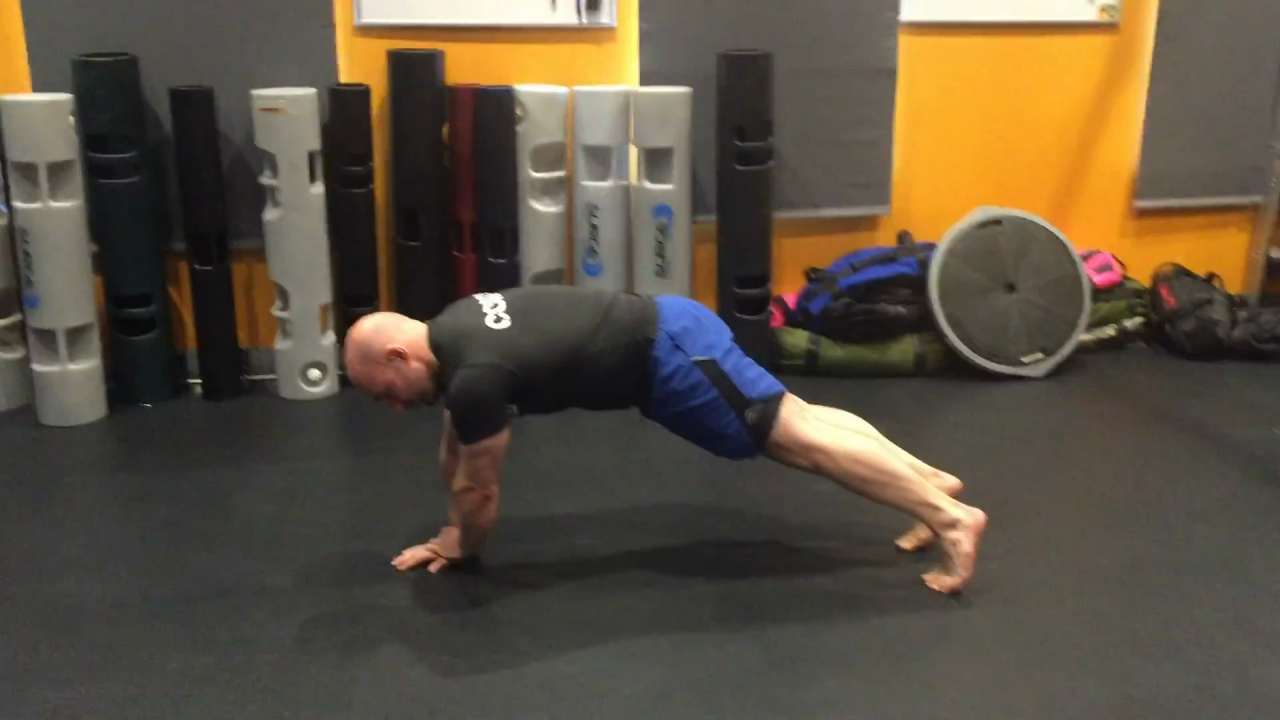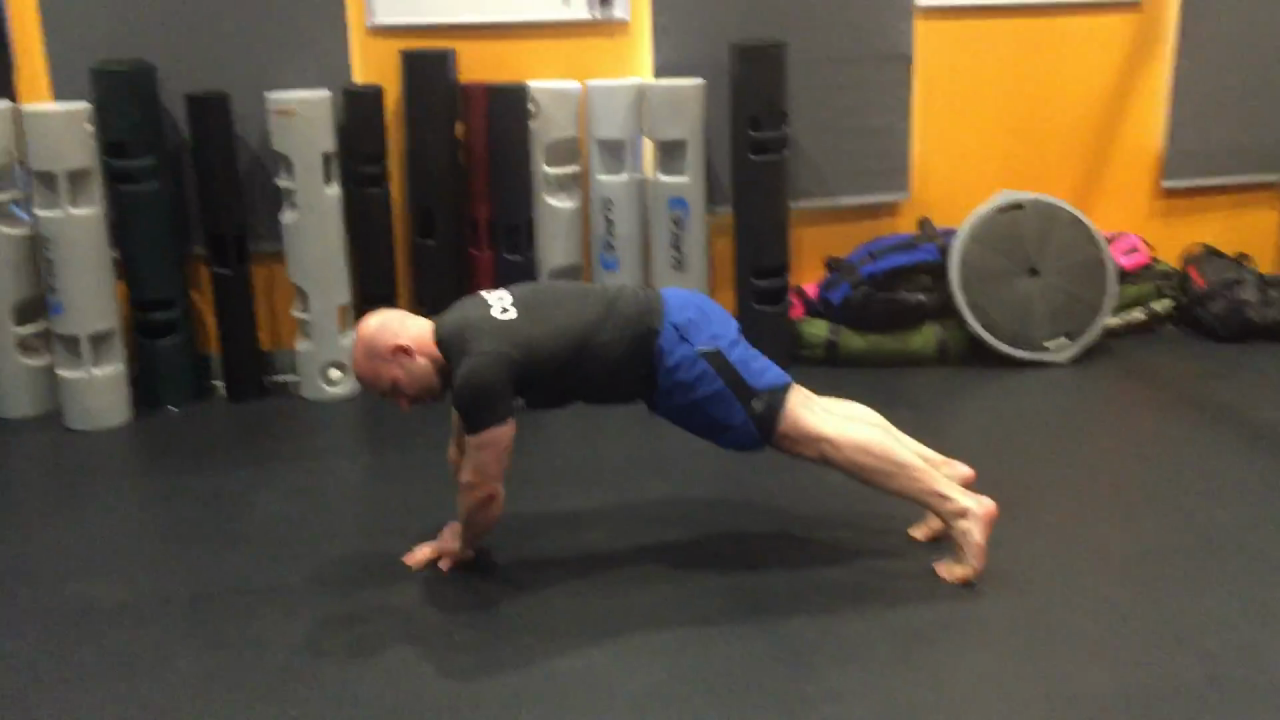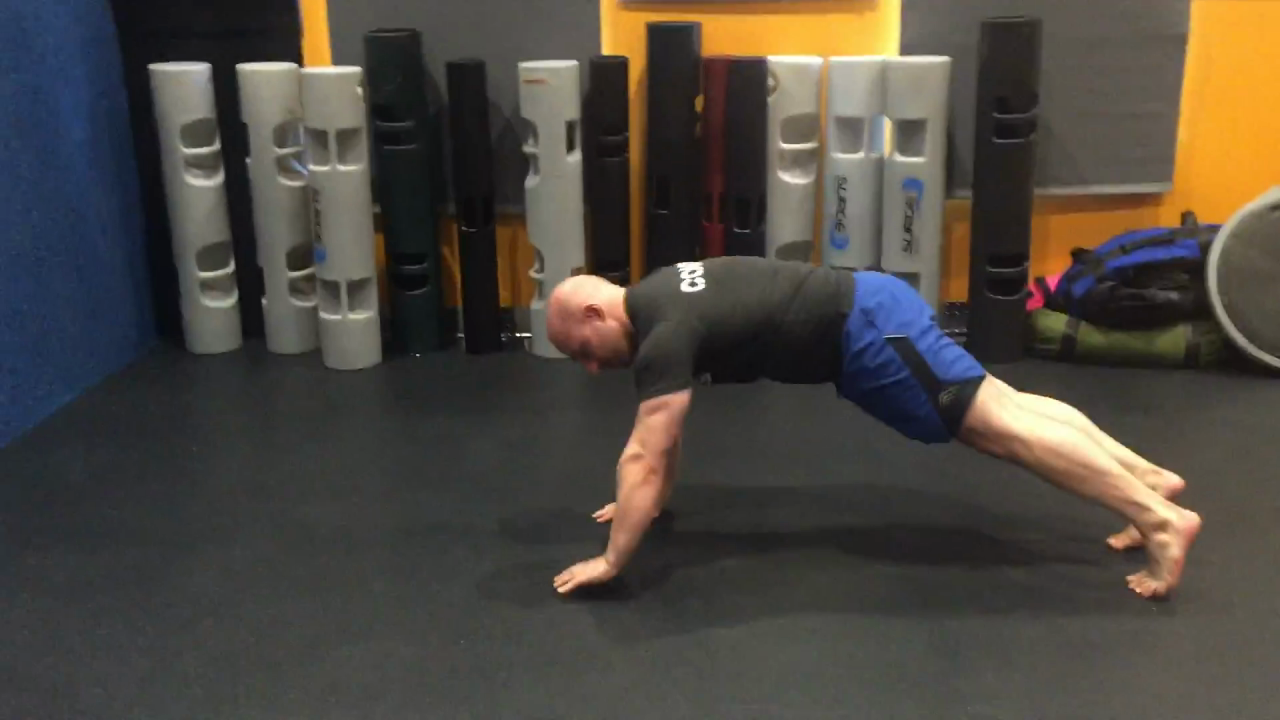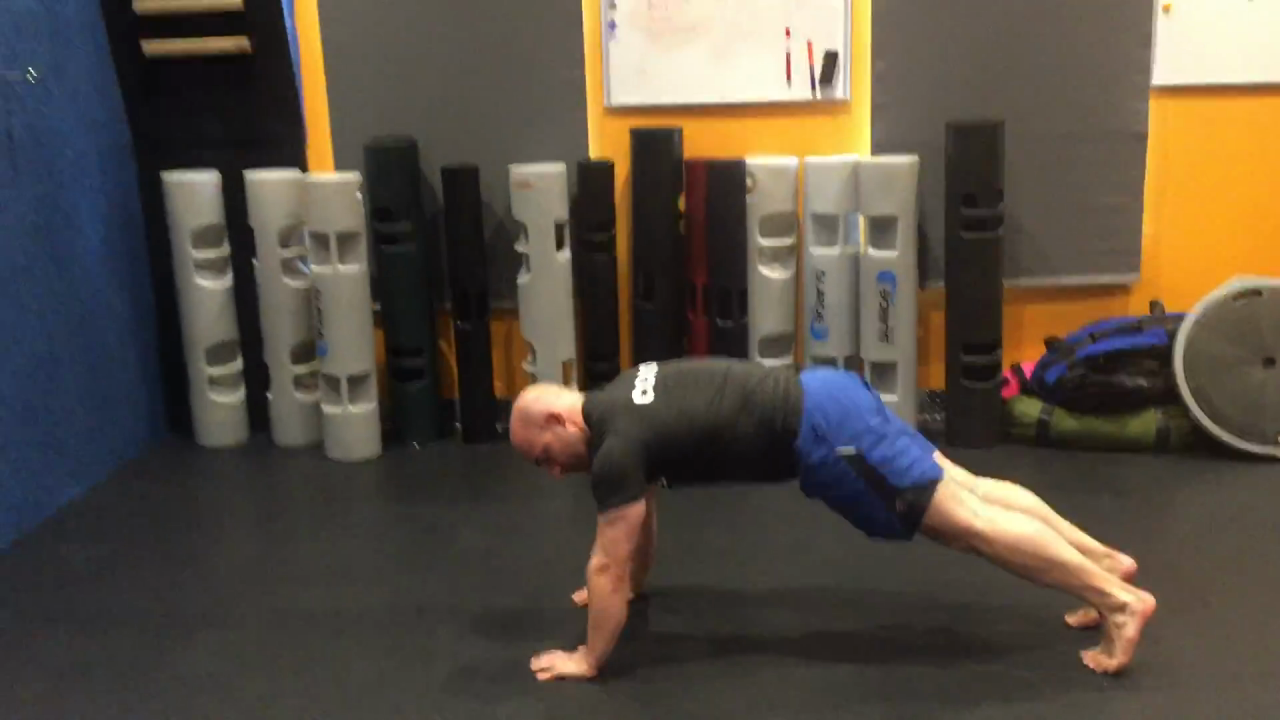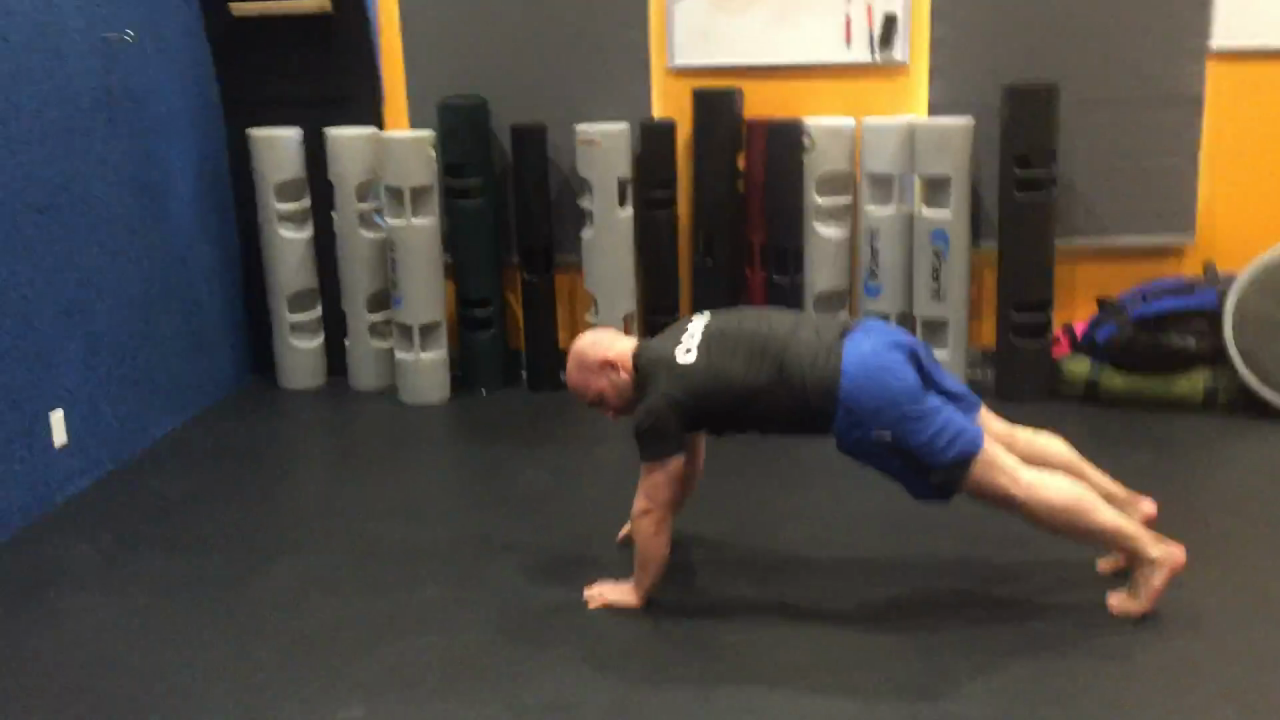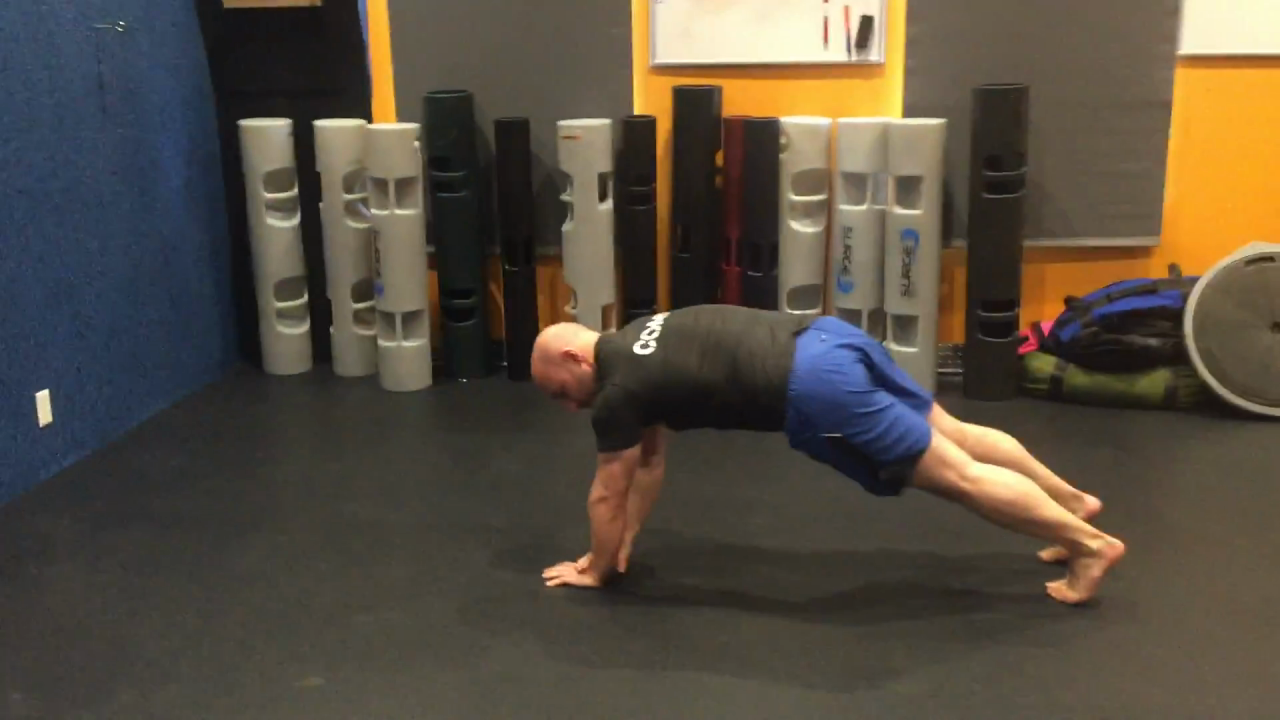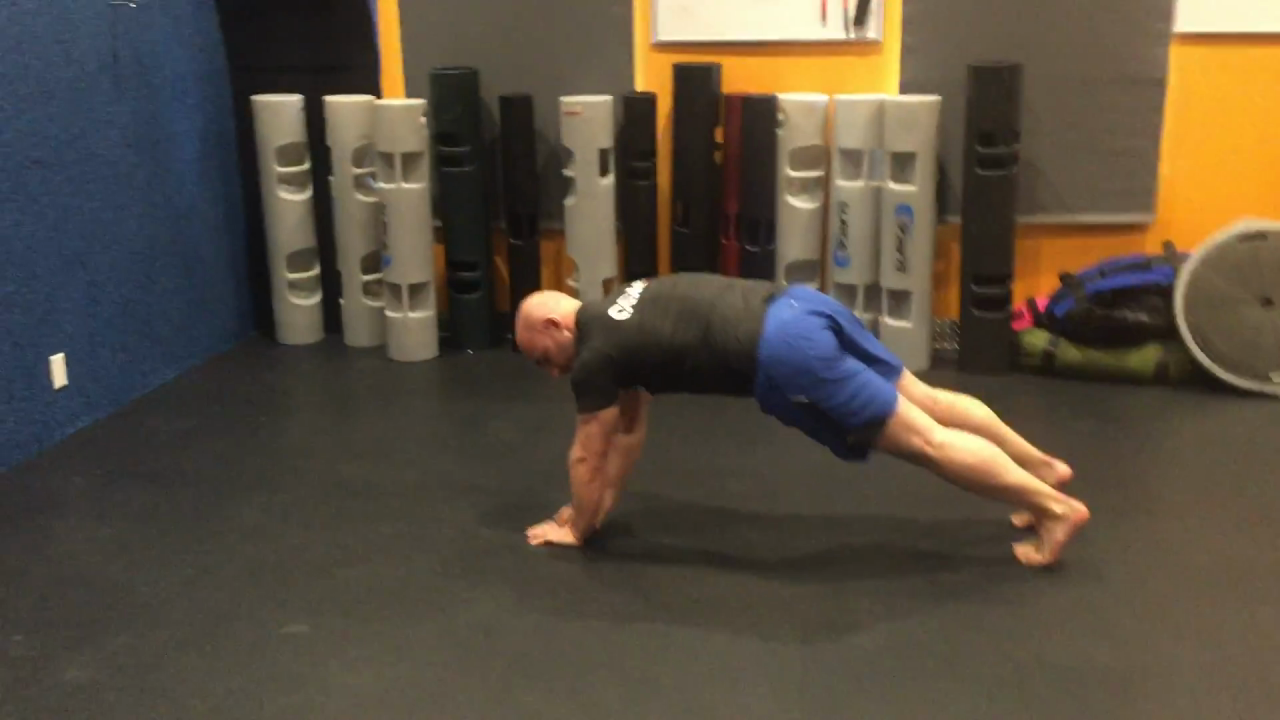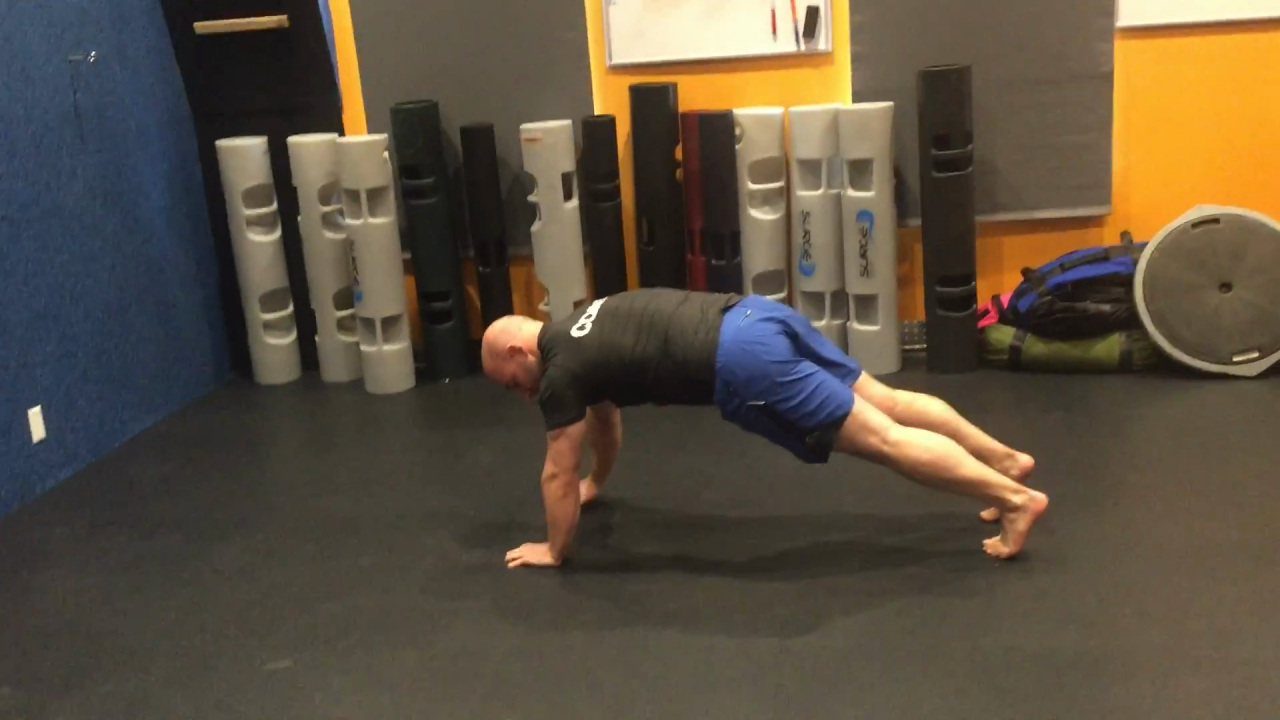
dt=0.4s
person 1, frame 1
left shoulder: (475, 373)
right shoulder: (451, 334)
left elbow: (478, 488)
right elbow: (457, 451)
left wrist: (462, 544)
right wrist: (455, 531)
left hip: (668, 357)
right hip: (663, 332)
left knee: (797, 436)
right knee: (797, 421)
left ankle: (951, 517)
right ankle: (934, 484)
person 1, frame 2
left shoulder: (478, 365)
right shoulder: (457, 329)
left elbow: (485, 487)
right elbow: (465, 450)
left wrist: (462, 543)
right wrist: (463, 526)
left hip: (675, 350)
right hip: (670, 325)
left knee: (806, 429)
right knee: (807, 410)
left ankle: (960, 507)
right ankle: (945, 472)
person 1, frame 3
left shoulder: (663, 333)
right shoulder: (654, 302)
left elbow: (643, 456)
right elbow: (662, 431)
left wrist: (611, 562)
right wrist: (648, 499)
left hip: (865, 332)
right hip: (864, 309)
left knee: (1002, 427)
right knee: (1003, 402)
left ankle: (1162, 521)
right ankle: (1152, 479)
person 1, frame 4
left shoulder: (616, 445)
right shoulder: (619, 404)
left elbow: (608, 563)
right elbow: (642, 513)
left wrist: (588, 659)
right wrist: (632, 584)
left hip: (821, 433)
right hip: (823, 394)
left knee: (963, 520)
right knee: (962, 486)
left ankle: (1119, 600)
right ankle: (1106, 561)
person 1, frame 5
left shoulder: (661, 397)
right shoulder: (673, 349)
left elbow: (653, 505)
right elbow: (690, 451)
left wrist: (637, 589)
right wrist: (659, 521)
left hip: (864, 396)
right hip: (871, 344)
left knee: (1005, 479)
right knee: (1003, 438)
left ankle: (1151, 553)
right ankle: (1131, 506)
person 1, frame 6
left shoulder: (619, 388)
right shoulder: (638, 346)
left elbow: (608, 494)
right elbow: (650, 460)
left wrist: (596, 571)
right wrist: (624, 543)
left hip: (814, 391)
right hip: (827, 340)
left knee: (956, 475)
right knee: (954, 435)
left ankle: (1091, 544)
right ankle: (1076, 503)
person 1, frame 7
left shoulder: (595, 353)
right shoulder: (621, 318)
left elbow: (587, 454)
right elbow: (630, 423)
left wrist: (578, 530)
right wrist: (602, 501)
left hip: (785, 355)
right hip: (799, 308)
left knee: (923, 438)
right knee: (926, 401)
left ankle: (1055, 508)
right ankle: (1045, 469)
person 1, frame 8
left shoulder: (561, 371)
right shoulder: (584, 337)
left elbow: (558, 472)
right elbow: (606, 416)
left wrist: (554, 550)
right wrist: (596, 483)
left hip: (742, 362)
right hip: (755, 317)
left knee: (881, 437)
right knee: (885, 403)
left ankle: (1015, 499)
right ankle: (1007, 461)
